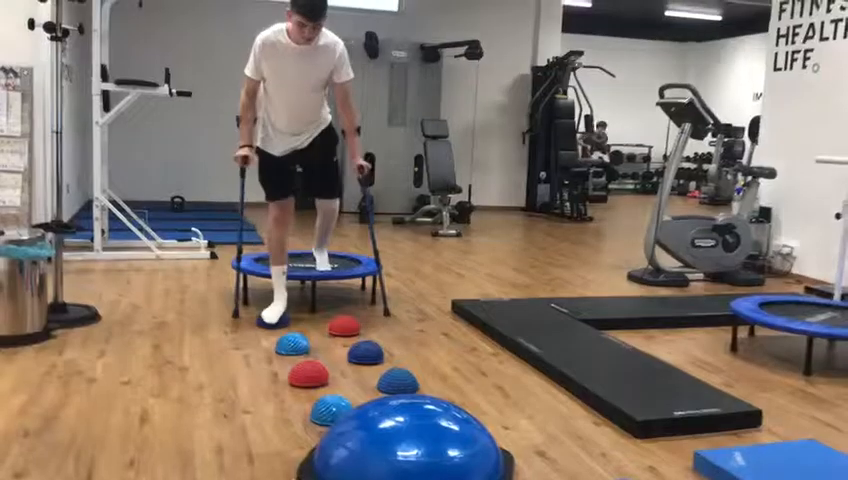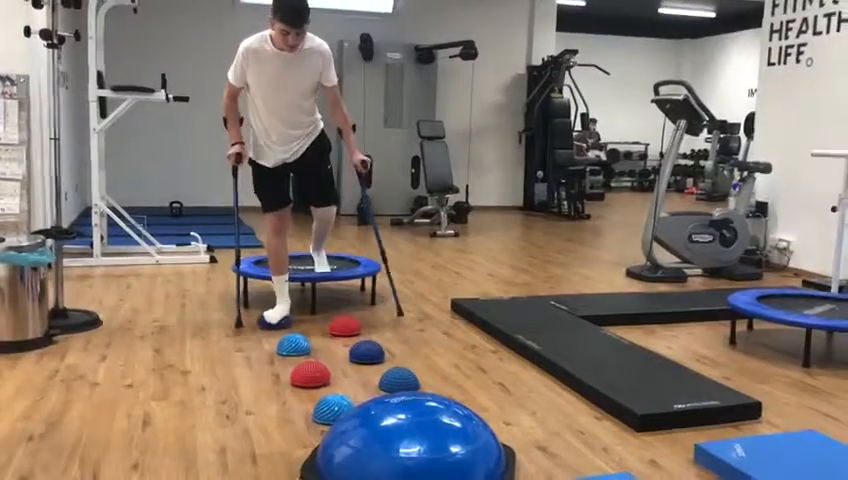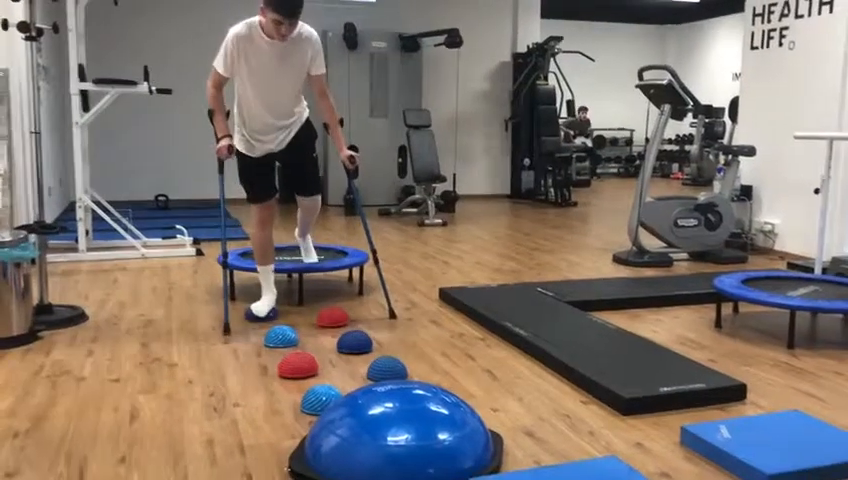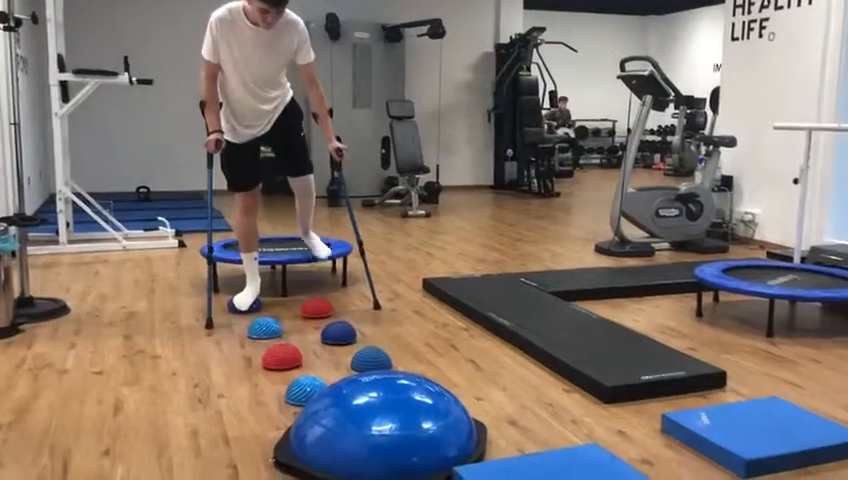
dt=0.4s
person 1, frame 1
left shoulder: (334, 47)
right shoulder: (266, 42)
left elbow: (344, 102)
right elbow: (249, 95)
left wrist: (355, 153)
right wrist: (245, 143)
left hip: (318, 134)
right hip: (274, 140)
left knee: (329, 203)
right knee: (279, 212)
left ankle: (320, 249)
right ankle: (279, 297)
person 1, frame 2
left shoulder: (320, 51)
right shoulder: (250, 50)
left elbow: (335, 104)
right elbow: (230, 97)
left wrist: (353, 150)
right wrist: (236, 141)
left hip: (310, 141)
right hip: (266, 150)
left knee: (326, 211)
right knee: (277, 222)
left ankle: (317, 250)
right ankle: (282, 302)
person 1, frame 3
left shoulder: (309, 39)
right shoulder: (239, 37)
left elbow: (322, 95)
right elbow: (214, 87)
left wrist: (341, 146)
right wrist: (224, 134)
left hip: (296, 129)
right hip: (251, 138)
left knee: (311, 199)
right knee: (263, 213)
left ankle: (303, 236)
right ankle: (268, 293)
person 1, frame 4
left shoulder: (294, 26)
left elbow: (311, 83)
right elbow: (209, 78)
left wrist: (330, 137)
right wrist: (214, 128)
left hip: (281, 110)
right hip: (236, 122)
left knee: (304, 181)
right knee: (247, 200)
left ankle: (306, 233)
right ankle: (252, 282)
